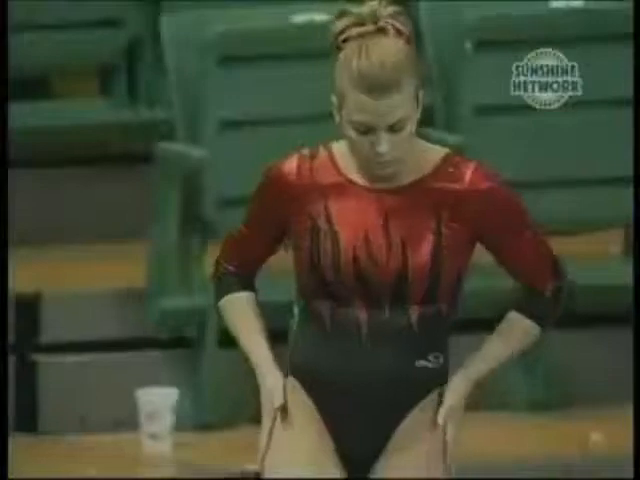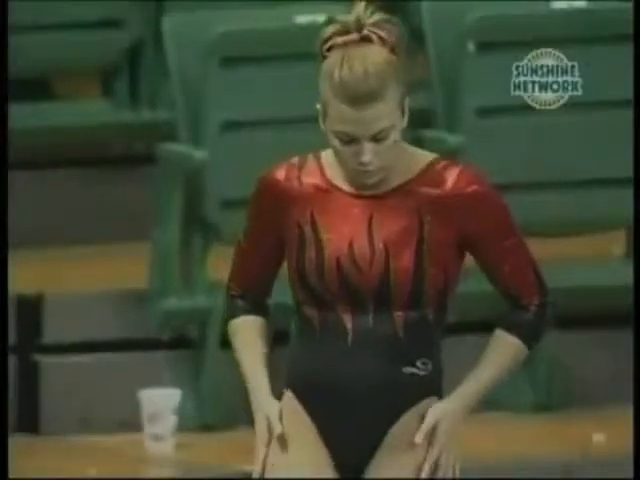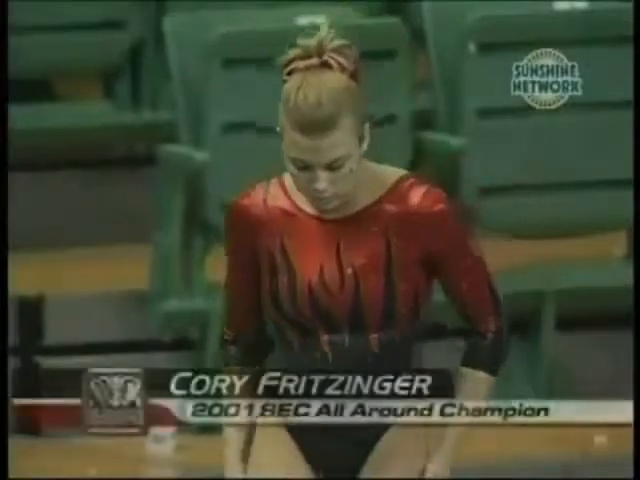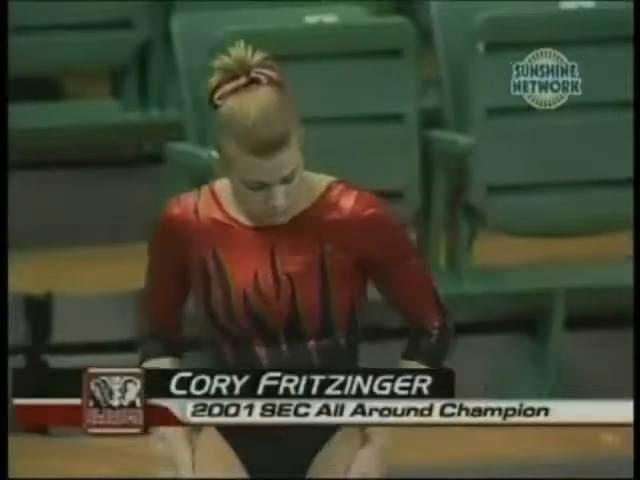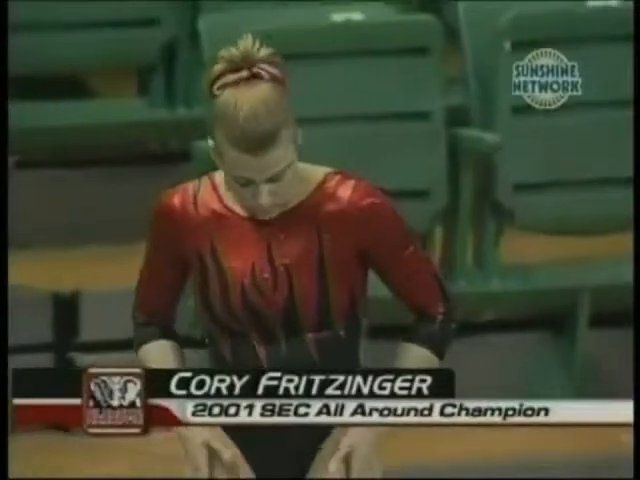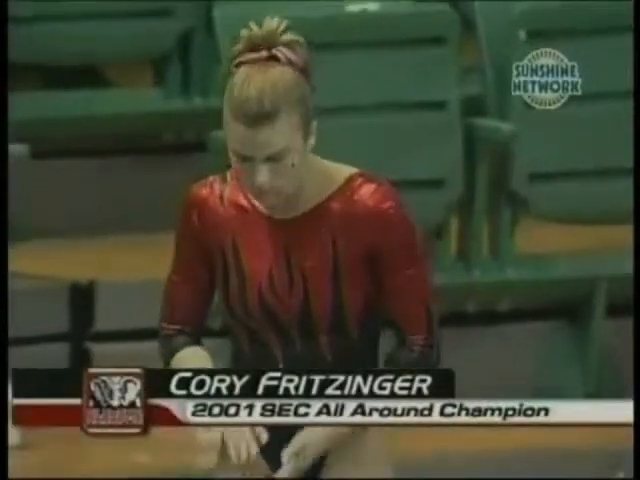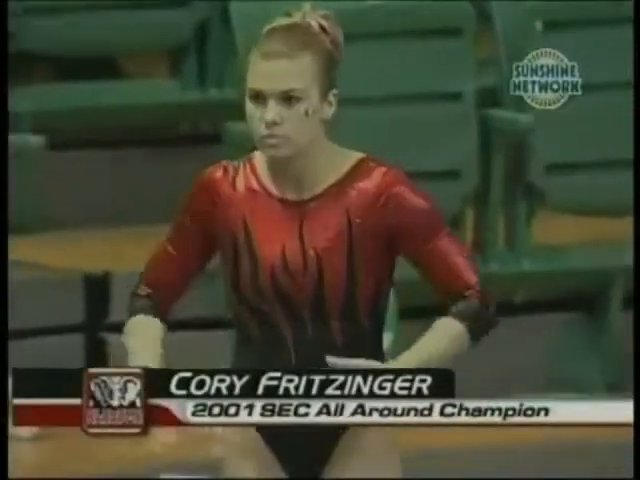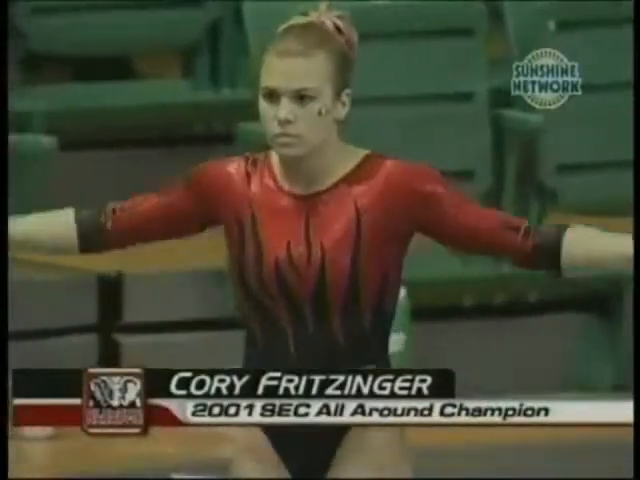
dt=0.4s
person 1, frame 1
left shoulder: (468, 190)
right shoulder: (295, 182)
left elbow: (548, 288)
right elbow: (230, 273)
left wrist: (469, 376)
right wrist: (266, 368)
left hip: (412, 414)
right hip: (311, 406)
person 1, frame 2
left shoulder: (457, 194)
right shoulder: (286, 189)
left elbow: (531, 306)
right elbow: (244, 297)
left wrist: (458, 403)
right wrist: (260, 394)
left hip: (407, 420)
right hip: (307, 413)
person 1, frame 3
left shoulder: (422, 214)
right shoulder: (255, 216)
left elbow: (488, 330)
right elbow: (242, 347)
left hip: (389, 435)
right hip: (288, 434)
person 1, frame 4
left shoulder: (357, 218)
right shoulder: (186, 225)
left elbow: (432, 332)
right elbow: (158, 340)
left wrist: (378, 440)
right wrist: (177, 442)
left hip: (331, 442)
person 1, frame 5
left shoulder: (355, 208)
right shoulder: (184, 214)
left elbow: (434, 317)
right elbow: (151, 323)
left hip: (332, 435)
right hip: (234, 441)
person 1, frame 6
left shoulder: (373, 210)
right shoulder: (208, 207)
left elbow: (419, 349)
right elbow: (176, 332)
left wrist: (328, 428)
left hip: (348, 435)
right hip: (254, 438)
person 1, frame 7
left shoulder: (382, 192)
right shoulder: (221, 191)
left elbow: (473, 304)
right elbow: (149, 300)
left wrist: (396, 372)
left hip: (355, 430)
right hip: (257, 432)
person 1, frame 8
left shoulder: (394, 186)
right shoulder: (230, 185)
left elbow: (526, 242)
right elbow: (109, 225)
left wrist: (632, 251)
right wrist: (8, 231)
